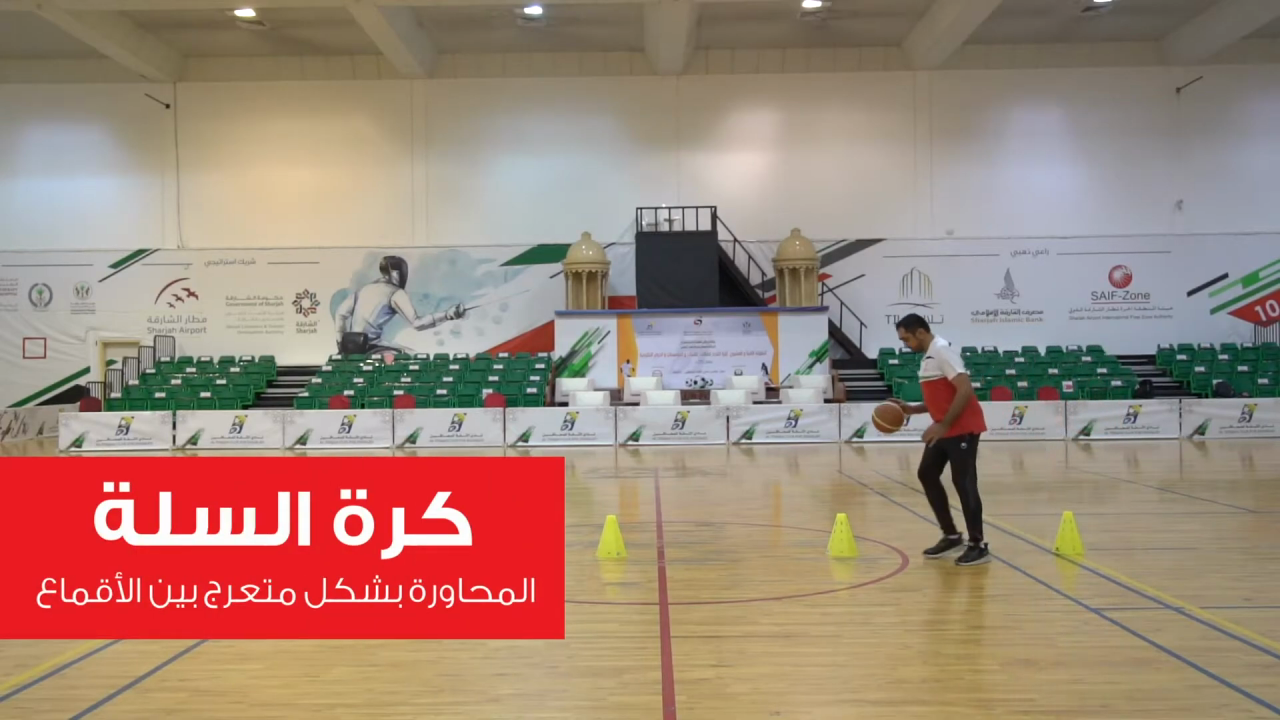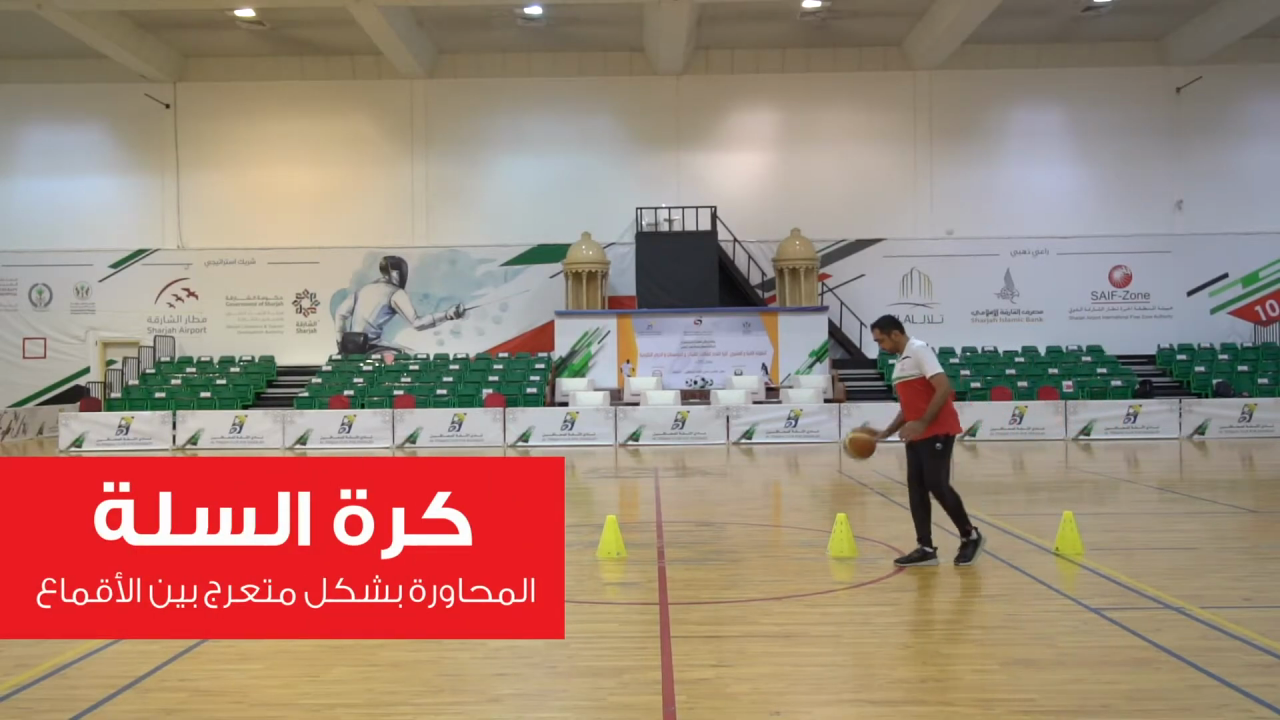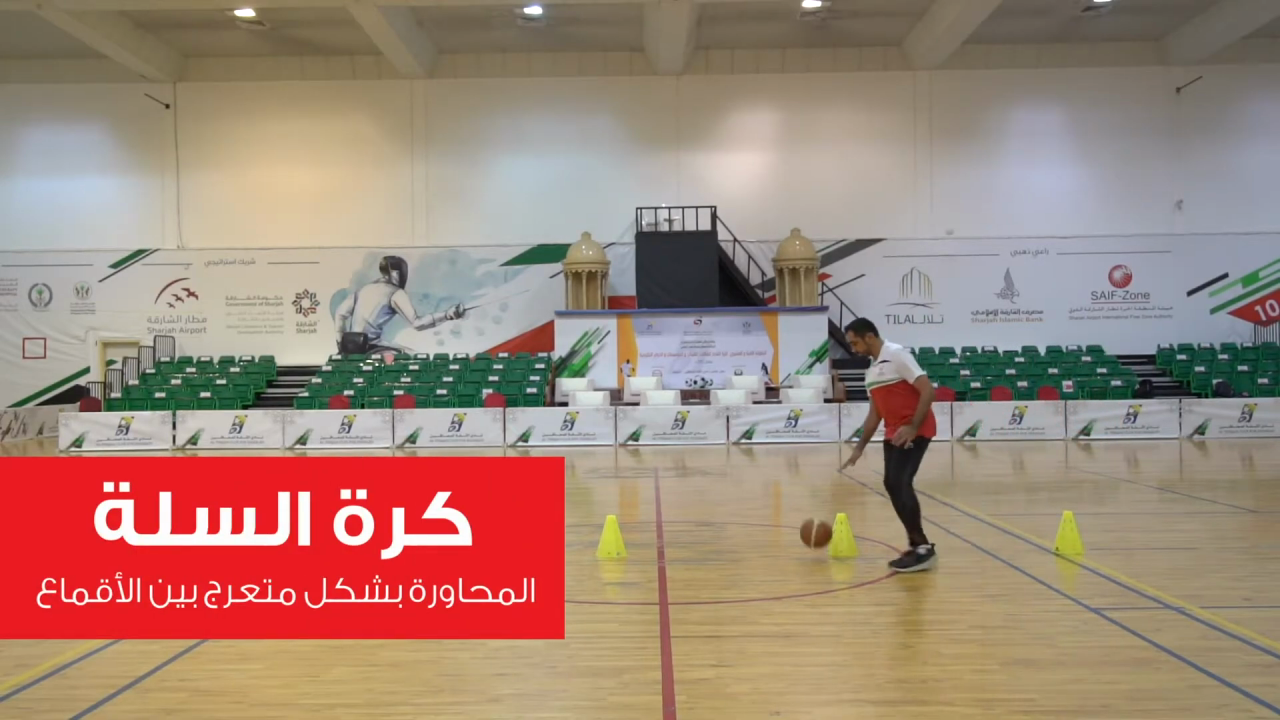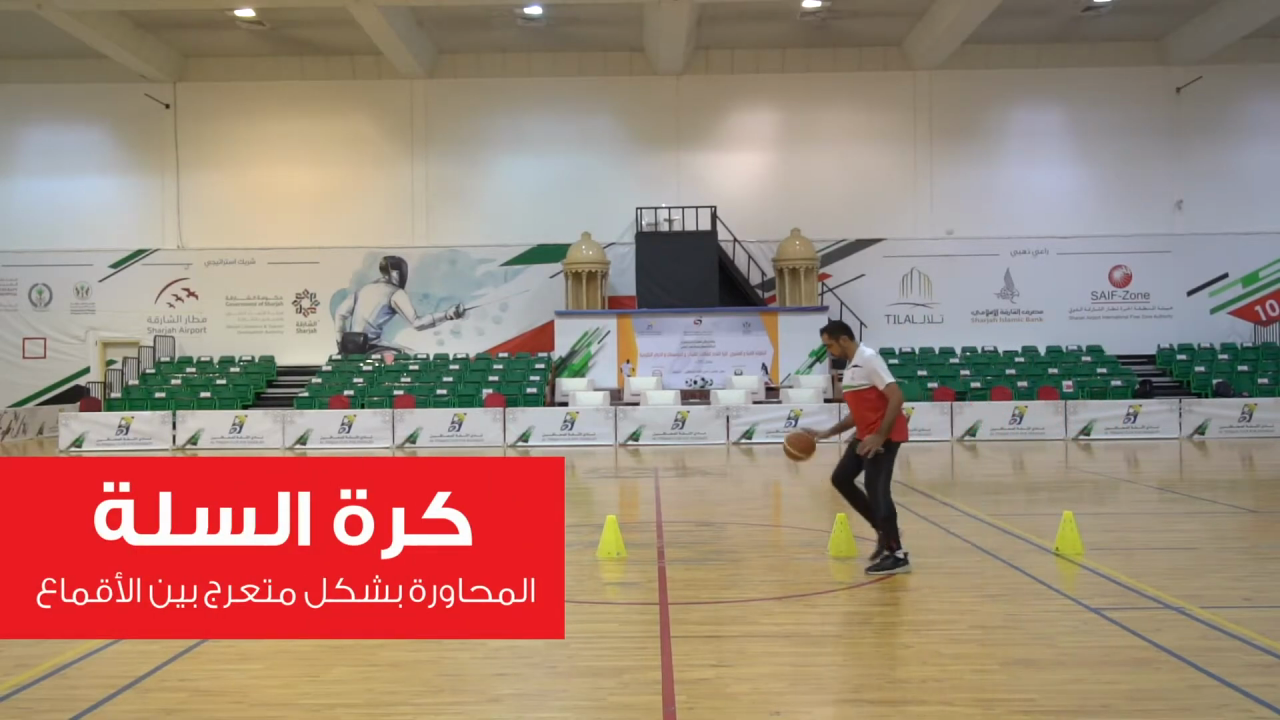
dt=0.2s
person 1, frame 1
left shoulder: (942, 351)
right shoulder: (928, 357)
left elbow: (965, 390)
left wrist: (942, 425)
right wrist: (911, 409)
left hip: (963, 428)
right hip: (944, 429)
left knee: (964, 483)
right knee: (927, 475)
left ankle: (978, 544)
right ankle: (951, 535)
person 1, frame 2
left shoulder: (919, 351)
right shoulder: (900, 363)
left elbow: (943, 388)
left wrist: (922, 424)
right wrist: (886, 432)
left hip: (937, 429)
right hip: (917, 431)
left knee: (936, 483)
right knee: (916, 484)
left ankle: (970, 536)
right ankle: (926, 548)
person 1, frame 3
left shoulder: (897, 354)
right shoulder: (872, 368)
left elbow: (928, 391)
right elbow: (875, 411)
left wrist: (913, 427)
right wrist: (859, 448)
left hip: (914, 431)
right hip: (894, 433)
left knee: (899, 483)
right knee: (893, 486)
left ankle: (919, 550)
right ankle: (919, 544)
person 1, frame 4
left shoulder: (869, 360)
right shoulder: (850, 368)
left elbow: (896, 398)
left wrist: (879, 436)
right wrist: (827, 433)
left hip: (885, 436)
right hip: (867, 435)
left knee: (876, 489)
right knee: (841, 479)
left ankle: (897, 554)
right ankle: (885, 531)
